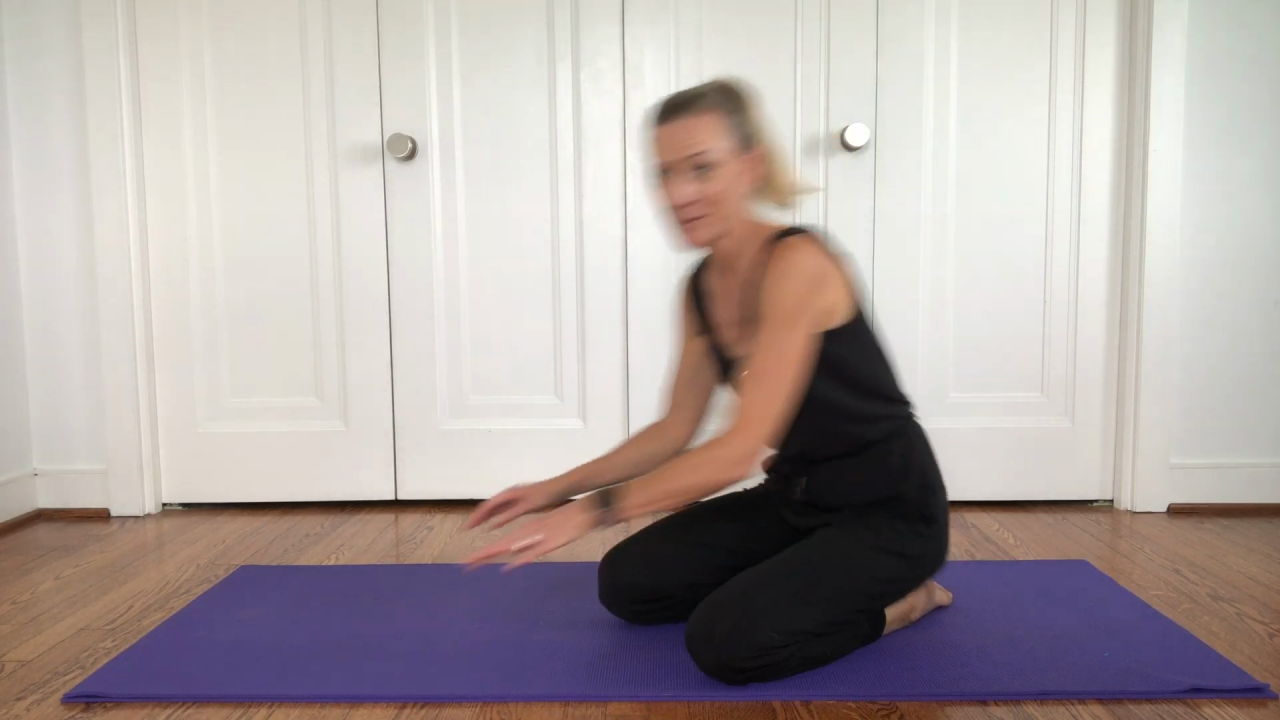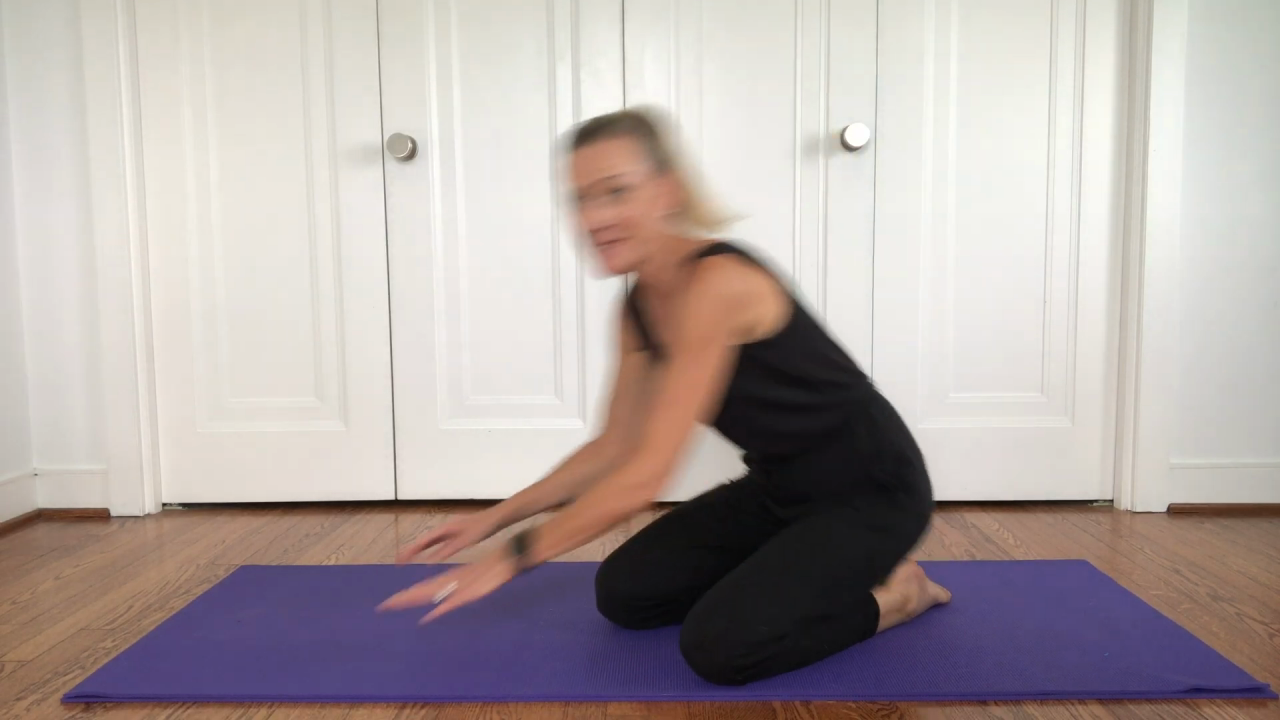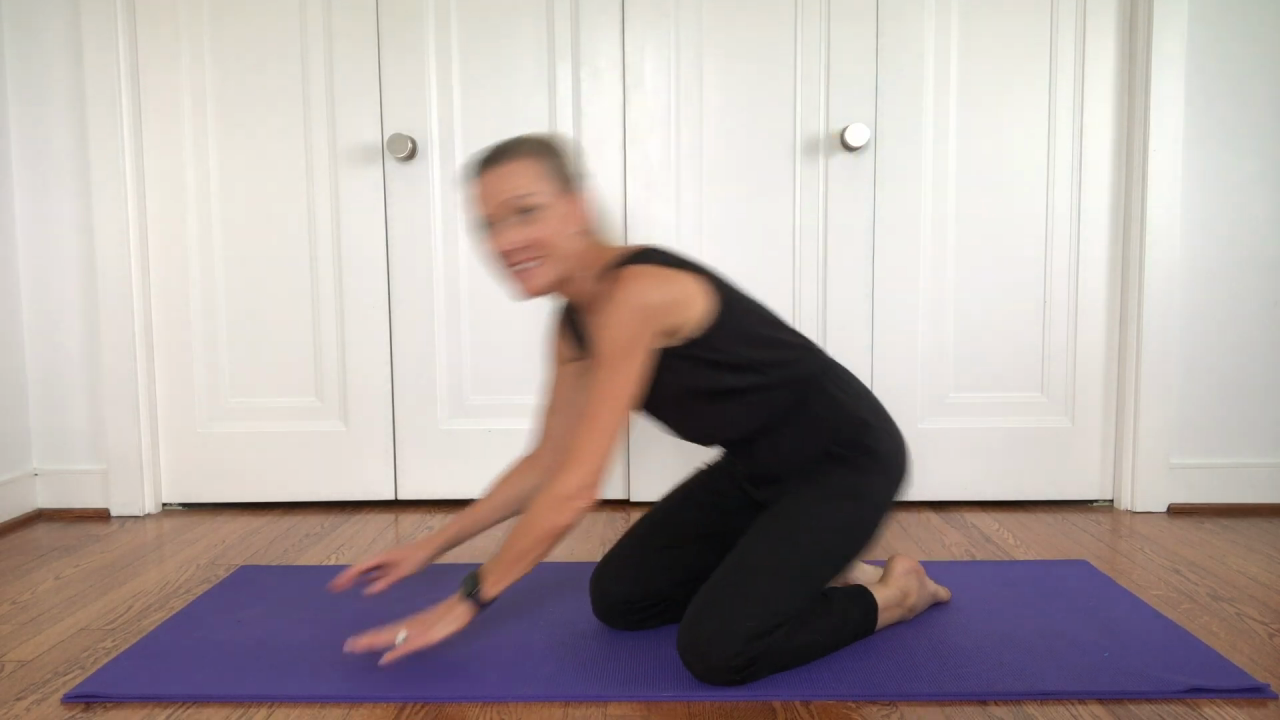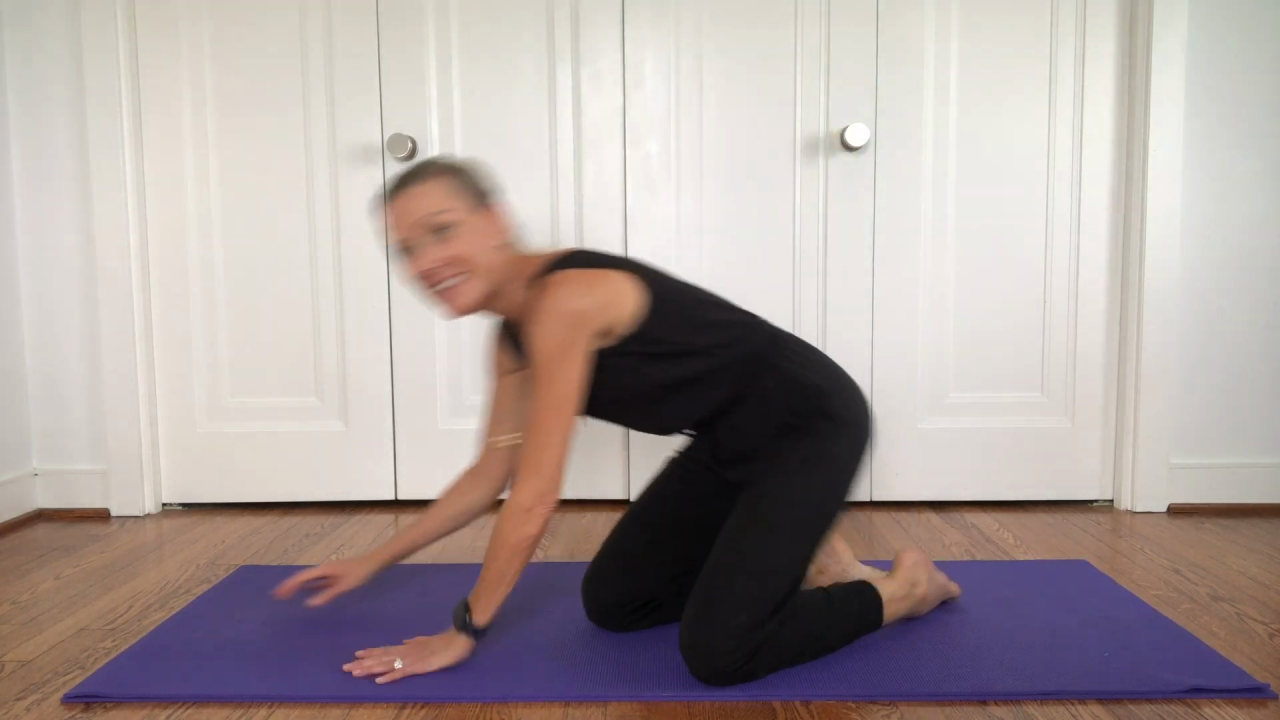
dt=0.1s
person 1, frame 1
left shoulder: (798, 266)
right shoulder: (700, 289)
left elbow: (744, 446)
right elbow: (675, 429)
left wrist: (598, 509)
right wrist: (556, 488)
left hip: (889, 508)
right hip: (800, 496)
left knee: (726, 643)
right knee: (630, 586)
left ankle: (893, 601)
right ankle: (828, 574)
person 1, frame 2
left shoulder: (717, 284)
right shoulder: (637, 309)
left elbow: (644, 477)
right elbow: (613, 451)
left wrist: (512, 558)
right wrist: (490, 521)
left hip: (867, 488)
right hip: (780, 487)
left knee: (717, 645)
right knee: (625, 593)
left ankle: (888, 595)
right ankle: (810, 577)
person 1, frame 3
left shoulder: (635, 296)
right shoulder: (574, 323)
left elbow: (572, 492)
right elbow: (547, 463)
left wrist: (471, 602)
right wrist: (429, 548)
left hip: (842, 455)
right hip: (763, 457)
left knee: (716, 649)
right knee: (620, 598)
left ankle: (888, 592)
right ankle: (809, 549)
person 1, frame 4
left shoulder: (563, 298)
right shoulder: (516, 336)
left elbow: (534, 500)
right elbow: (490, 475)
left wrist: (464, 631)
right wrist: (372, 562)
left hip: (807, 425)
right hip: (728, 439)
left knee: (716, 650)
right knee: (609, 601)
left ankle: (896, 590)
right ankle: (798, 556)
